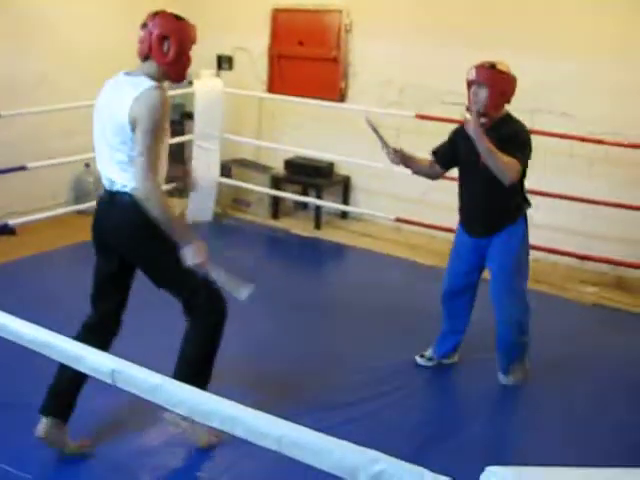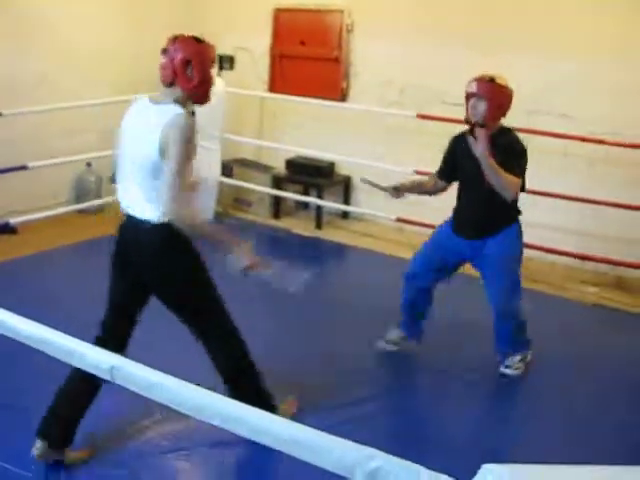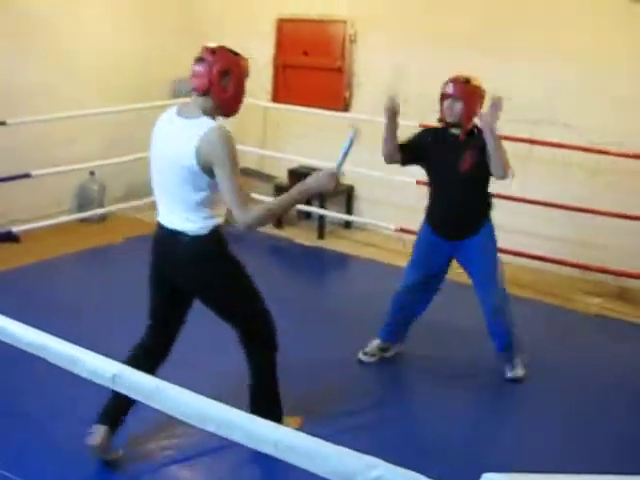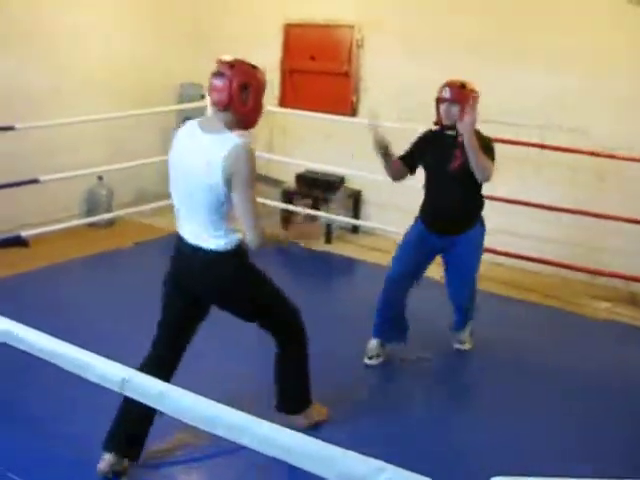
dt=0.2s
person 1, frame 1
left shoulder: (115, 84)
right shoulder: (151, 98)
right elbow: (145, 185)
left wrist: (167, 174)
right wrist: (188, 240)
left hip: (107, 213)
right hip: (136, 219)
left knee: (101, 319)
right knee: (208, 307)
left ankle: (53, 419)
person 1, frame 2
left shoulder: (138, 108)
right shoulder: (178, 124)
right elbow: (174, 211)
right wrist: (233, 243)
left hip: (128, 236)
right hip: (160, 243)
left knee: (111, 338)
right knee: (219, 331)
left ankle: (52, 438)
right ankle: (262, 407)
person 1, frame 3
left shoulder: (167, 118)
right shoulder: (214, 136)
right elbow: (246, 218)
right wrist: (305, 189)
left hip: (164, 244)
right hip: (200, 252)
left knee: (156, 338)
right knee: (259, 329)
left ankle: (107, 424)
right ankle: (266, 419)
person 1, frame 4
left shoulder: (184, 132)
right shoulder: (239, 152)
right elbow: (254, 235)
left hip: (186, 259)
right hip: (225, 266)
left knee: (162, 353)
right knee: (288, 325)
right ankle: (298, 409)
person 2, frame 1
left shoulder: (515, 132)
right shoulder: (463, 131)
left elbow: (510, 175)
right elbow: (433, 167)
left wrist: (481, 138)
right wrist: (405, 159)
left hip: (507, 230)
right hip: (470, 227)
left knee: (508, 301)
right knee: (456, 290)
left ankle: (514, 360)
right ankle: (446, 348)
person 2, frame 2
left shoulder: (510, 144)
right shoulder: (461, 142)
left elbow: (510, 191)
right elbow: (440, 182)
left wrist: (485, 158)
right wrist: (410, 186)
left hip: (499, 235)
right hip: (458, 229)
left knee: (504, 299)
right knee: (418, 274)
left ankle: (516, 350)
right ankle: (408, 330)
person 2, frame 3
left shoulder: (484, 141)
right shoulder: (431, 138)
left elbow: (502, 174)
right elbow: (392, 156)
left wrist: (488, 129)
right wrist: (392, 121)
left hip: (475, 233)
right hip: (435, 230)
left knee: (493, 297)
right knee: (412, 287)
left ankle: (510, 353)
right ankle: (388, 339)
person 2, frame 4
left shoulder: (477, 141)
right shoulder: (428, 140)
left elbow: (485, 175)
right elbow: (397, 173)
left wrist: (469, 142)
right wrist: (384, 153)
left hip: (466, 230)
right hip: (428, 225)
left knee: (461, 289)
right knee: (397, 278)
left ankle: (462, 327)
right ankle: (383, 337)
